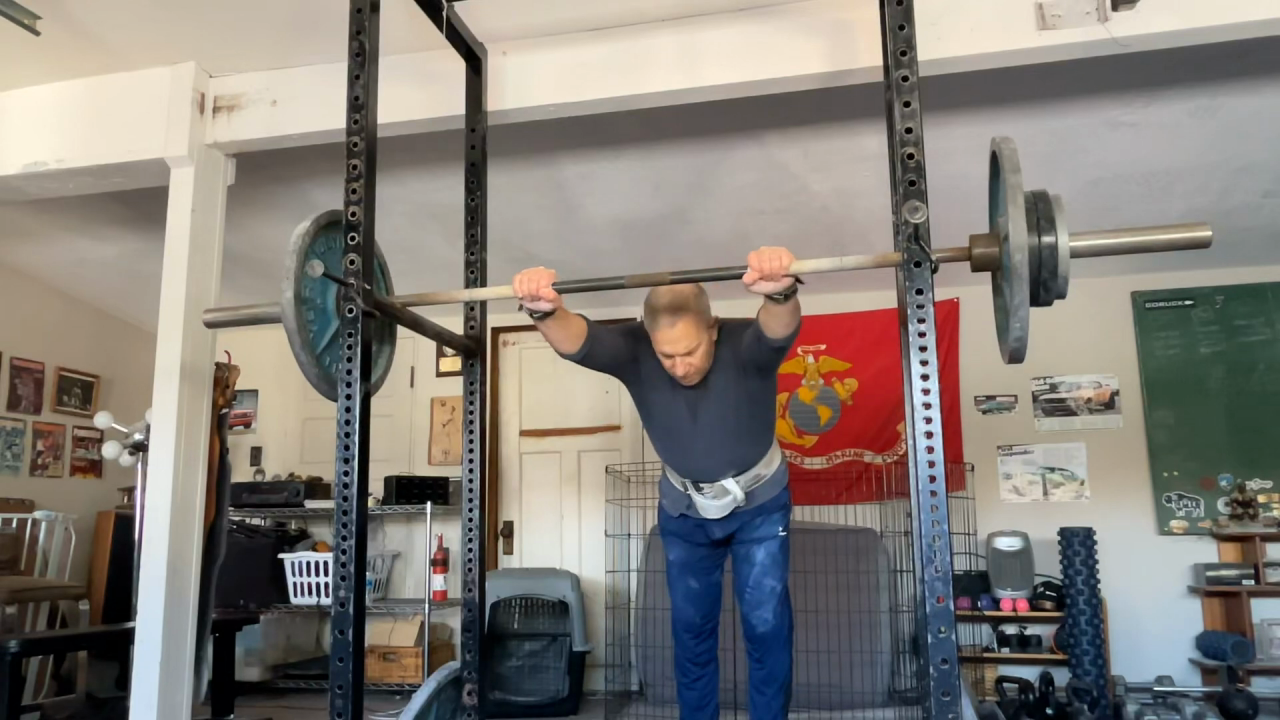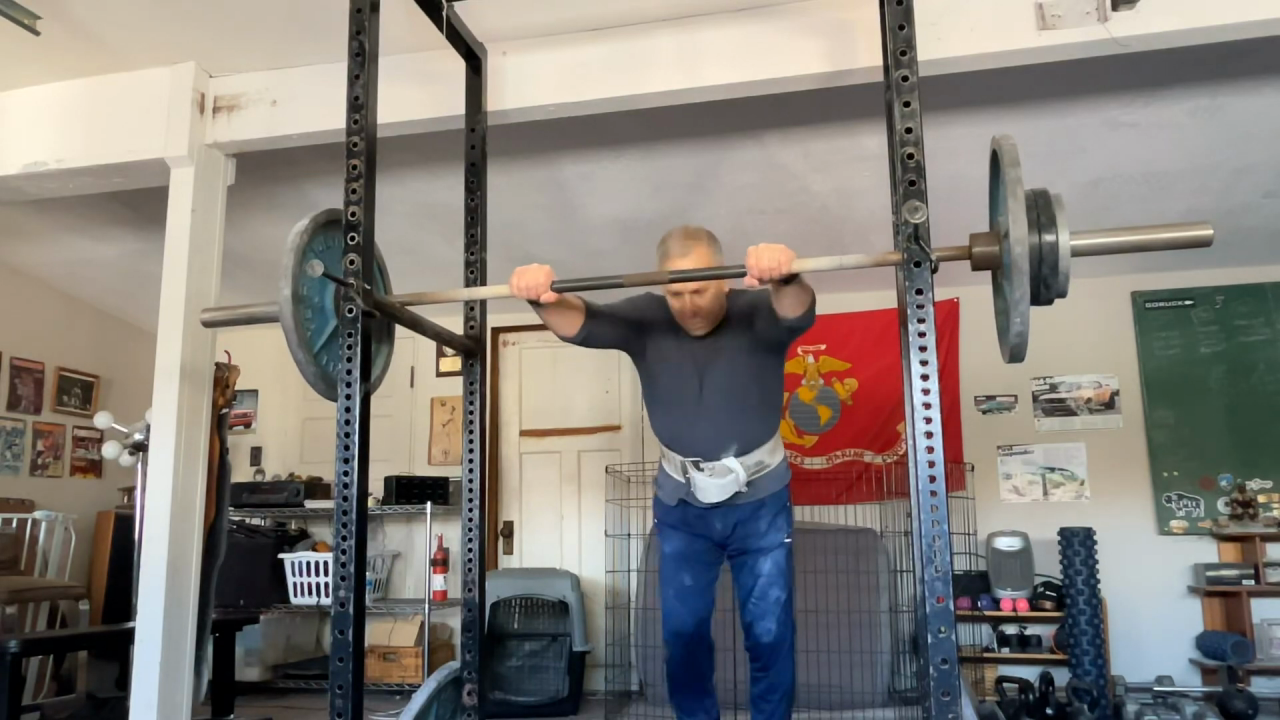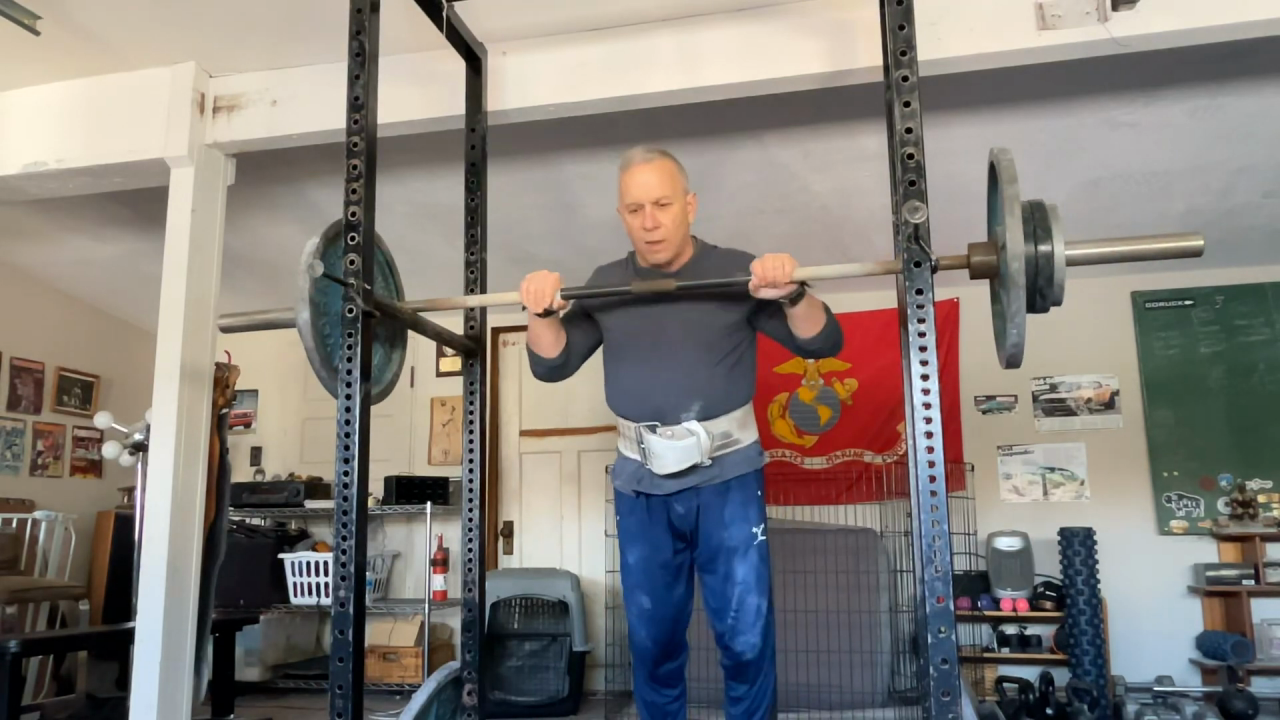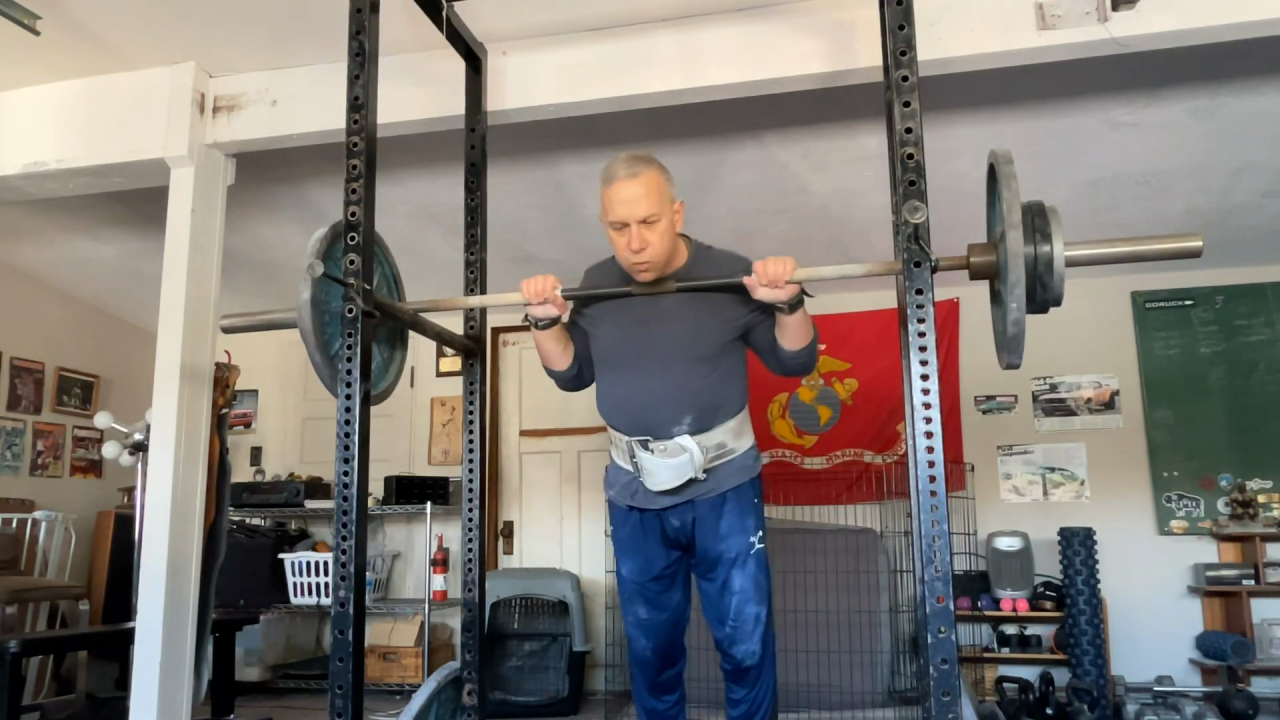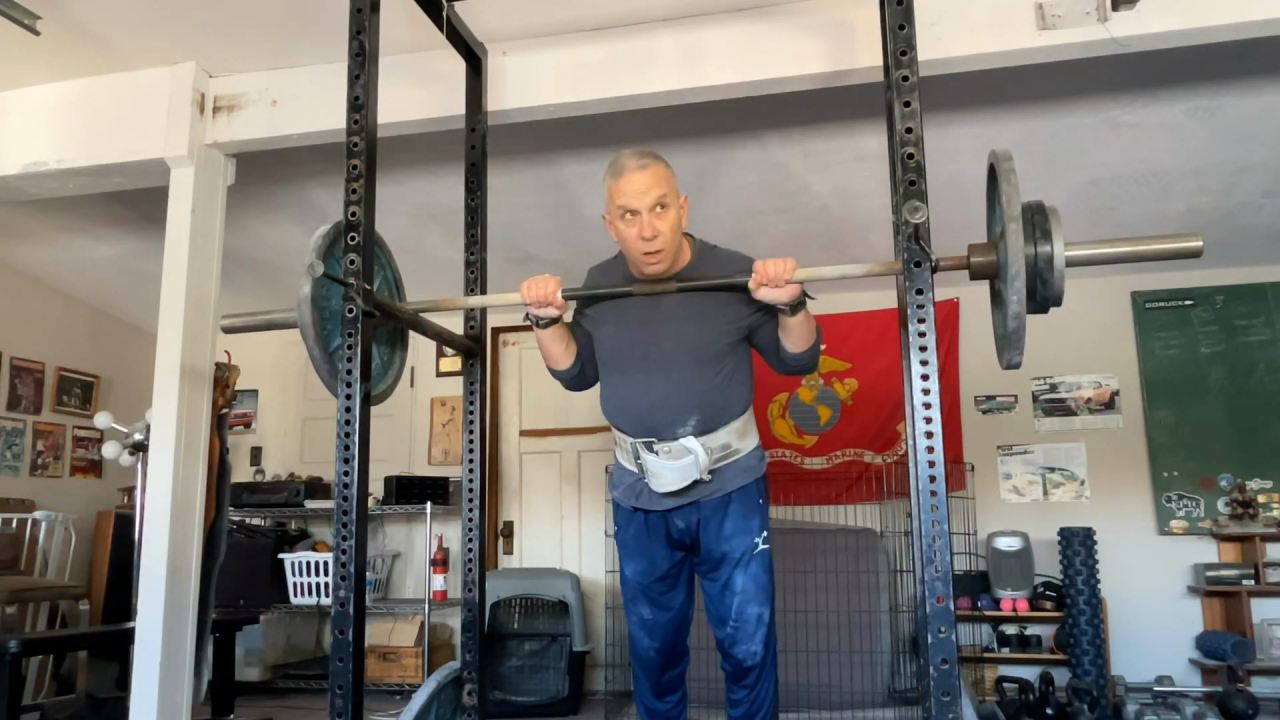
dt=1s
person 1, frame 1
left shoulder: (747, 344)
right shoulder: (635, 350)
left elbow: (781, 327)
right elbow: (576, 340)
left wrist: (780, 292)
right wrist: (544, 311)
left hip: (759, 502)
right hip: (684, 509)
left knee: (766, 621)
right knee: (691, 625)
person 1, frame 2
left shoulder: (758, 315)
right shoulder: (644, 319)
left elbow: (798, 311)
right elbow: (579, 323)
left wrist: (783, 280)
right wrist: (546, 299)
left hip: (758, 498)
right hip: (682, 502)
left knee: (768, 628)
right knee: (683, 626)
person 1, frame 3
left shoulder: (736, 272)
right shoulder: (606, 285)
left elbow: (823, 342)
right elbow: (551, 364)
left wrist: (791, 294)
right wrist: (541, 311)
left hip: (726, 476)
right hip: (642, 485)
left knee: (744, 636)
right knee: (651, 638)
person 1, frame 4
left shoulder: (730, 276)
right shoulder: (597, 285)
left elbow: (796, 363)
right elbow: (572, 374)
left wrist: (788, 304)
right wrist: (545, 320)
left hip: (723, 485)
right hip: (635, 491)
left knee: (745, 640)
right knee: (650, 643)
person 1, frame 5
left shoulder: (734, 275)
right shoulder: (600, 286)
left elbow: (798, 361)
right elbow: (576, 374)
left wrist: (790, 304)
right wrist: (547, 320)
left hip: (728, 485)
right hip: (639, 493)
left knee: (747, 641)
right knee: (653, 643)
